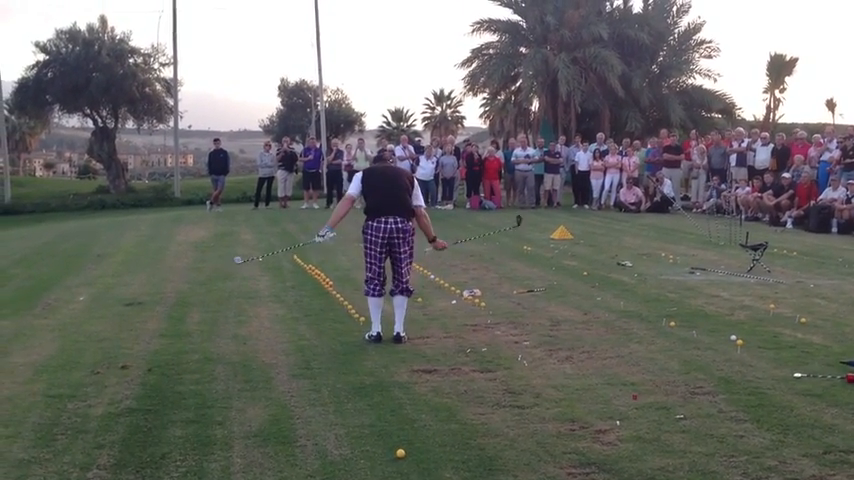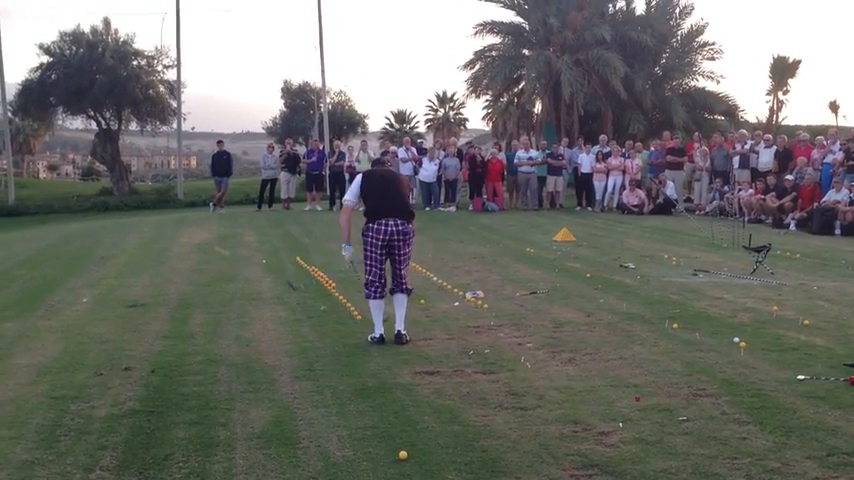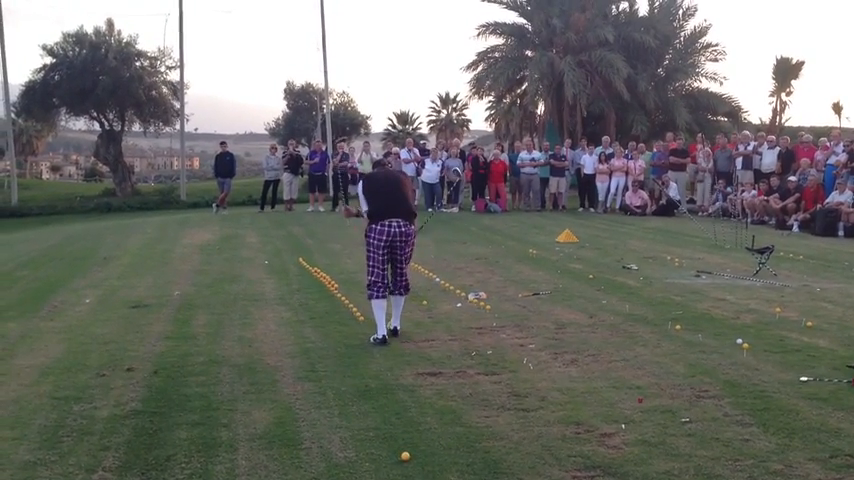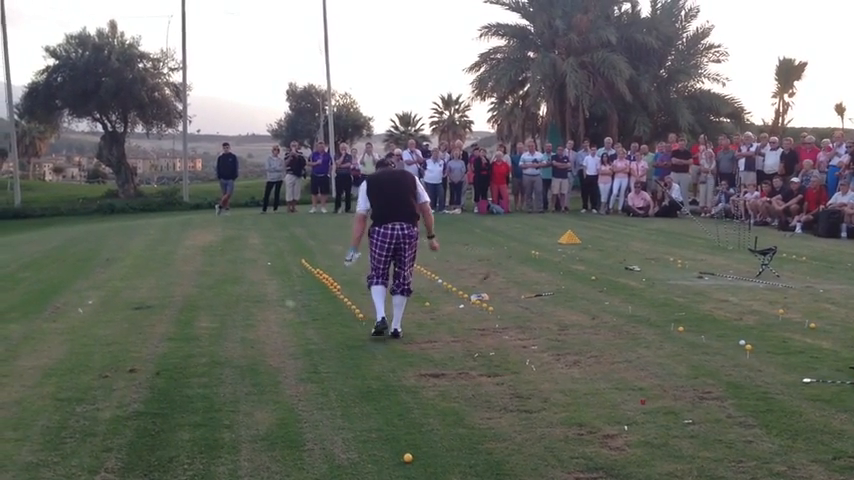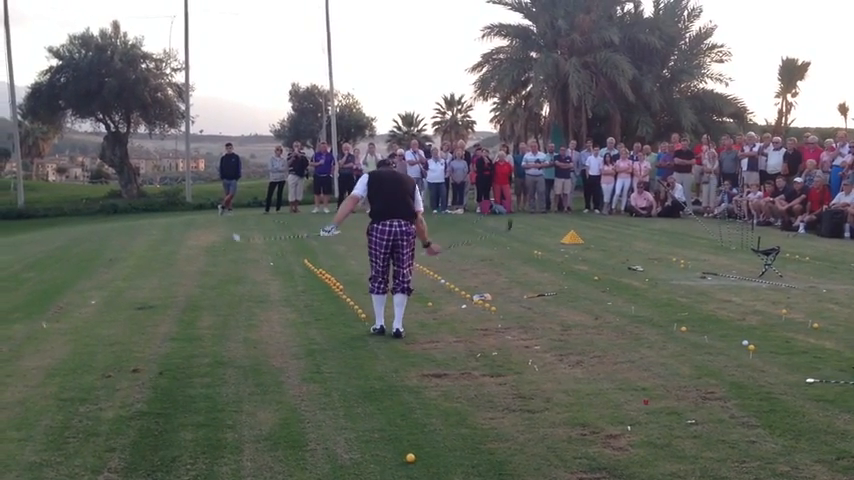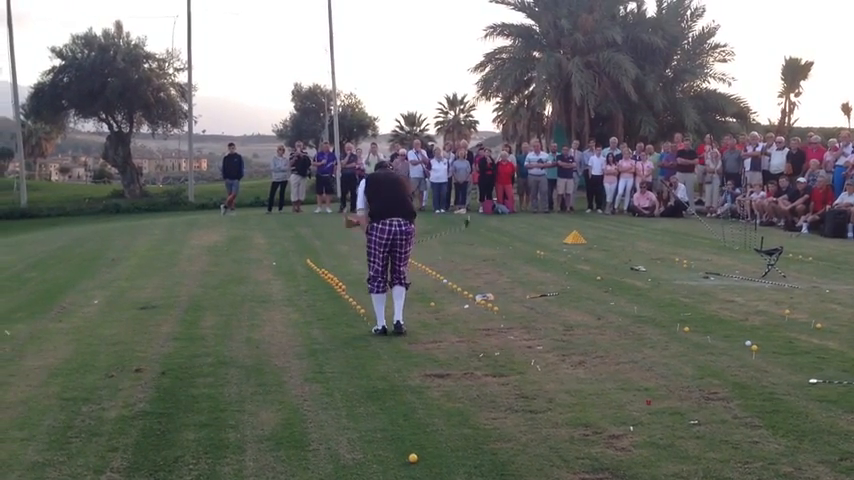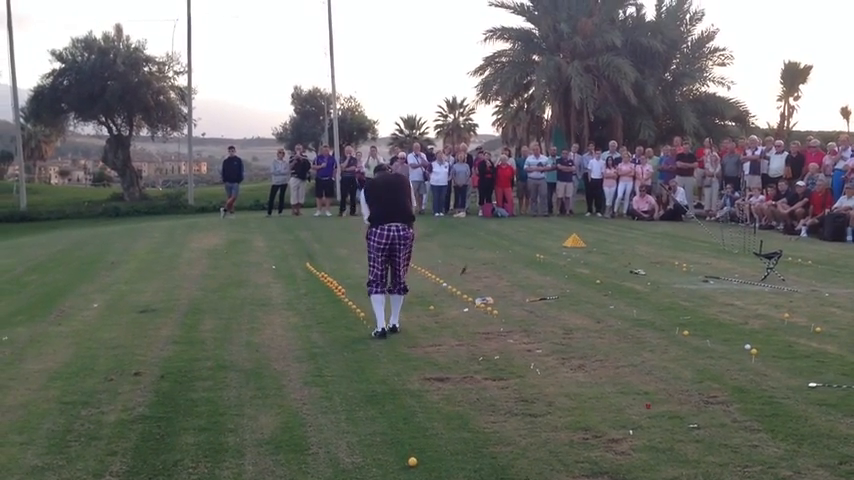
dt=0.3s
person 1, frame 1
left shoulder: (364, 174)
right shoulder: (407, 176)
left elbow: (348, 200)
right elbow: (420, 212)
left wrist: (328, 228)
right wrist: (432, 239)
left hip: (376, 224)
right hip: (404, 225)
left knee: (374, 279)
right knee: (402, 280)
left ankle: (376, 331)
right ankle: (399, 331)
person 1, frame 2
left shoulder: (363, 177)
right shoulder: (401, 179)
left elbow: (347, 208)
left wrist: (346, 244)
left hip: (376, 226)
right hip: (404, 226)
left knee: (374, 281)
right knee: (400, 280)
left ankle: (378, 332)
right ankle: (400, 330)
person 1, frame 3
left shoulder: (365, 181)
right shoulder: (402, 177)
left elbow: (368, 214)
right wrist: (356, 213)
left hip: (379, 228)
right hip: (405, 227)
left knee: (377, 282)
right knee: (400, 278)
left ankle: (381, 333)
right ankle: (395, 325)
person 1, frame 4
left shoulder: (369, 182)
right shoulder: (409, 177)
left elbow: (361, 217)
right elbow: (425, 207)
left wrist: (353, 249)
right wrist: (431, 237)
left hip: (382, 230)
right hip: (408, 229)
left knee: (377, 275)
right knee: (403, 279)
left ankle: (381, 317)
right ankle: (396, 326)
person 1, frame 5
left shoulder: (370, 177)
right shoulder: (409, 181)
left elbow: (352, 200)
right elbow: (418, 216)
left wrist: (334, 224)
right wrist: (427, 243)
left hip: (380, 227)
right hip: (406, 228)
left knee: (378, 277)
right knee: (403, 278)
left ankle: (379, 324)
right ankle: (398, 326)
person 1, frame 6
left shoulder: (367, 181)
right shoulder: (402, 181)
left elbow: (363, 216)
right wrist: (356, 221)
left hip: (380, 226)
right hip: (405, 225)
left knee: (377, 276)
right knee: (399, 275)
left ankle: (381, 324)
right ankle: (398, 320)
person 1, frame 7
left shoulder: (367, 188)
right shoulder: (404, 181)
left elbow: (369, 220)
left hip: (379, 232)
right hip: (404, 231)
left knee: (377, 280)
right knee: (398, 279)
left ankle: (380, 326)
right ankle: (394, 323)
